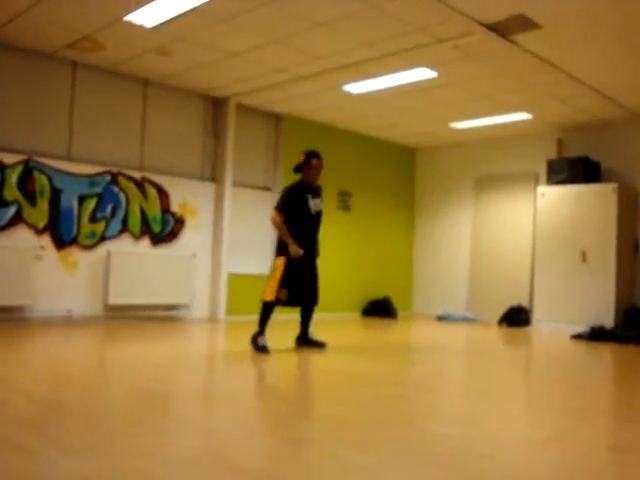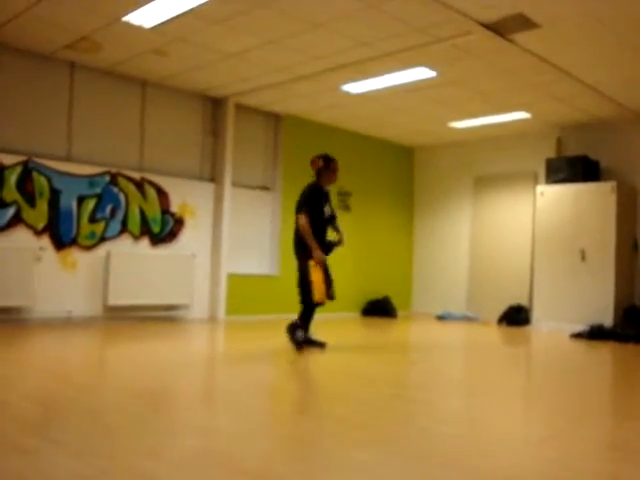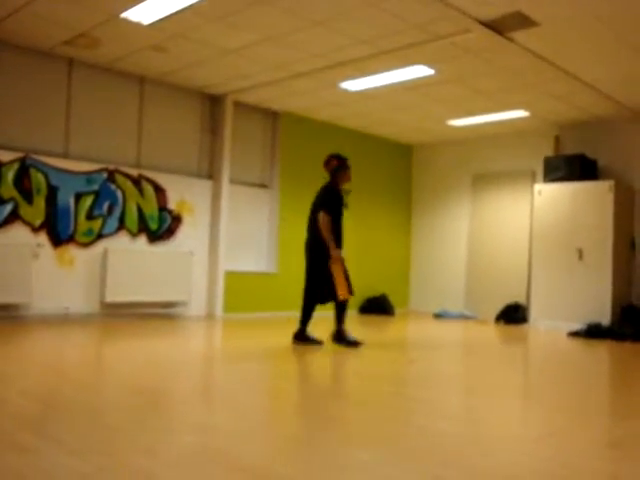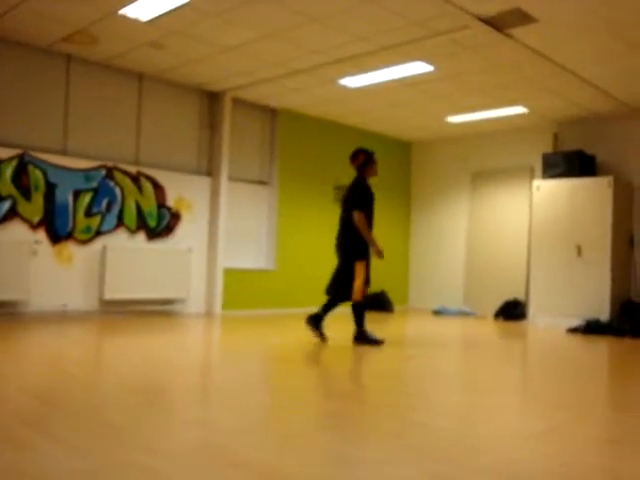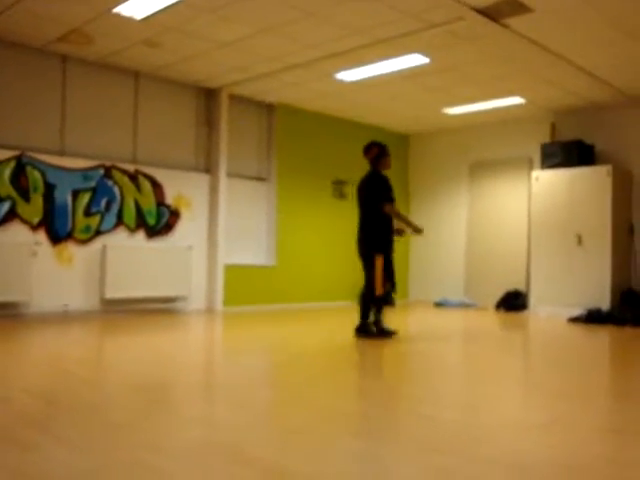
dt=0.3s
person 1, frame 1
left shoulder: (317, 191)
right shoulder: (293, 190)
right elbow: (277, 218)
left wrist: (315, 245)
right wrist: (291, 244)
left hip: (308, 250)
right hip: (290, 249)
left knee: (310, 295)
right knee: (276, 291)
left ankle: (304, 335)
right ankle: (259, 334)
person 1, frame 2
left shoulder: (323, 193)
right shoulder: (311, 192)
left elbow: (328, 218)
right elbow: (303, 220)
left wrist: (339, 233)
right wrist: (315, 248)
left hip: (312, 249)
right hip: (309, 250)
left knee: (312, 291)
right knee: (320, 291)
left ankle: (302, 331)
right ankle: (298, 325)
person 1, frame 3
left shoulder: (329, 191)
right shoulder: (332, 191)
right elbow: (323, 218)
left wrist: (333, 246)
right wrist: (333, 247)
left hip: (316, 248)
right hip: (324, 248)
left knee: (314, 291)
left ankle: (302, 332)
right ankle: (340, 331)
person 1, frame 4
left shoulder: (355, 187)
right shoulder: (362, 187)
right elbow: (358, 217)
left wrist: (368, 243)
right wrist: (374, 244)
left hip: (347, 243)
right hip: (355, 245)
left knee: (343, 287)
right knee: (358, 288)
left ankle: (318, 317)
right ankle: (360, 332)
person 1, frame 5
left shoulder: (365, 181)
right shoulder: (379, 180)
right elbow: (389, 208)
left wrist: (391, 229)
right wrist: (412, 225)
left hip: (367, 237)
right hip: (377, 239)
left knee: (381, 282)
right knee: (376, 283)
left ankle: (376, 322)
right ankle: (364, 325)
